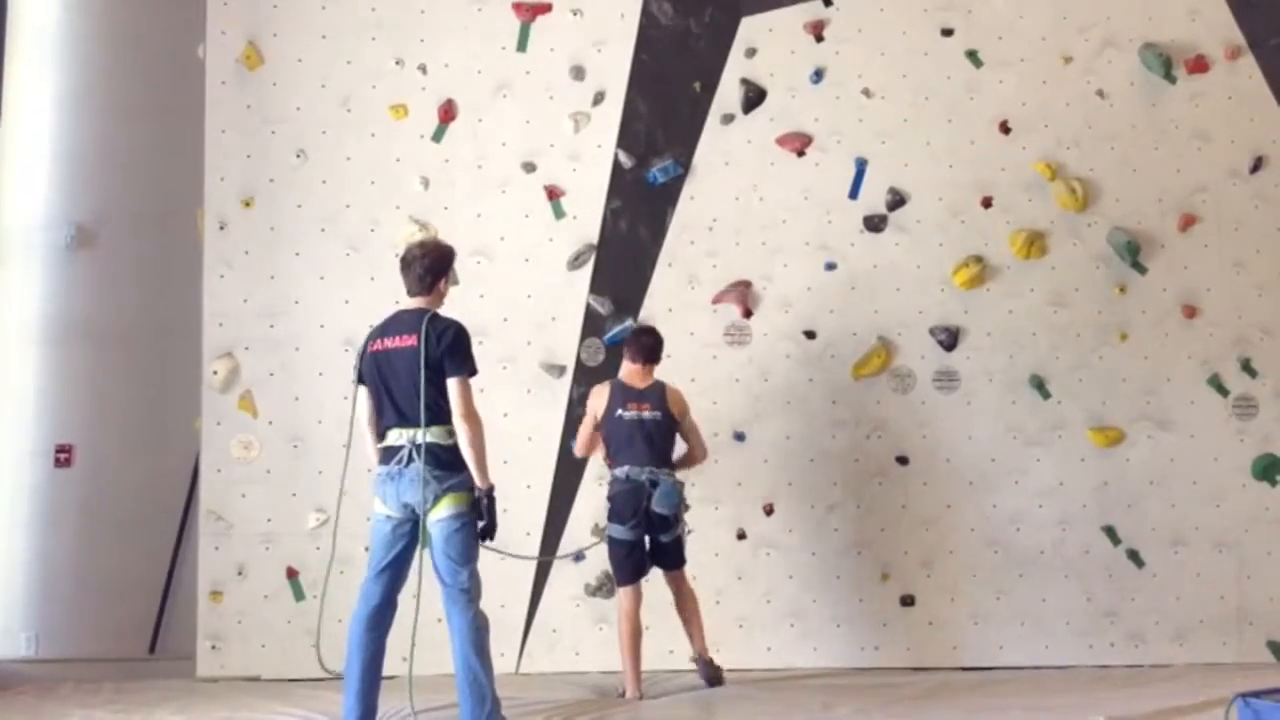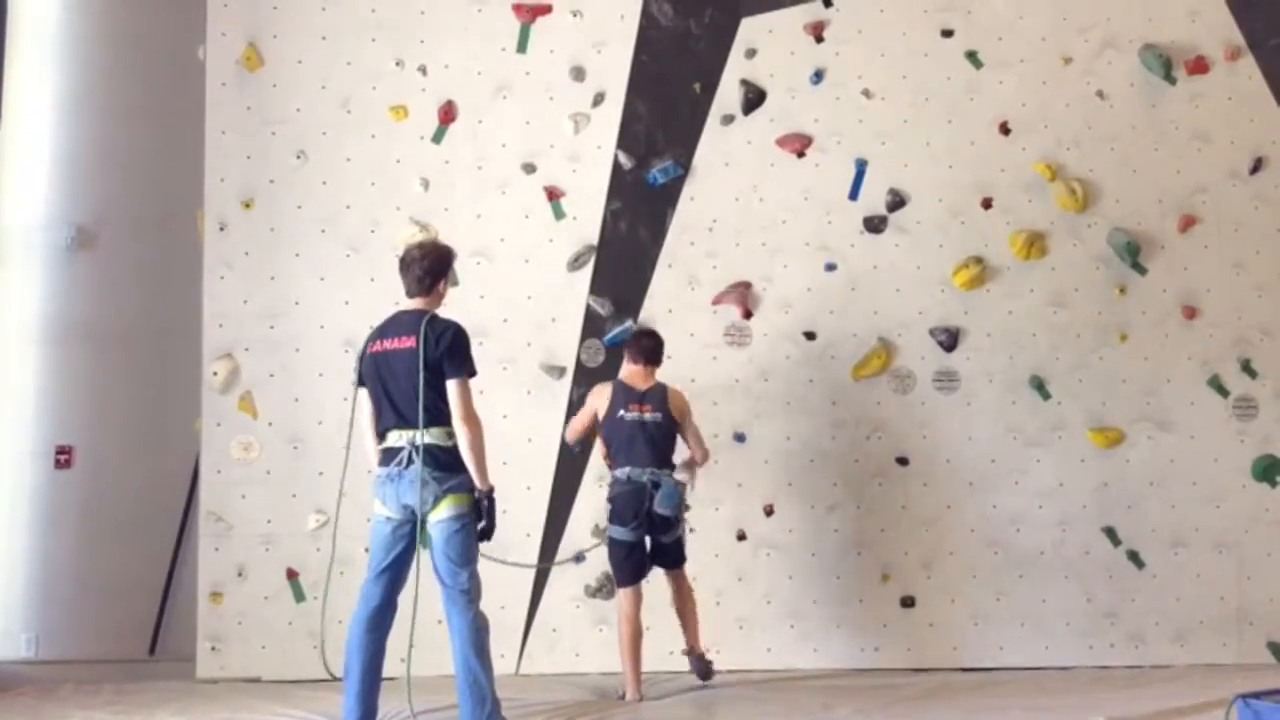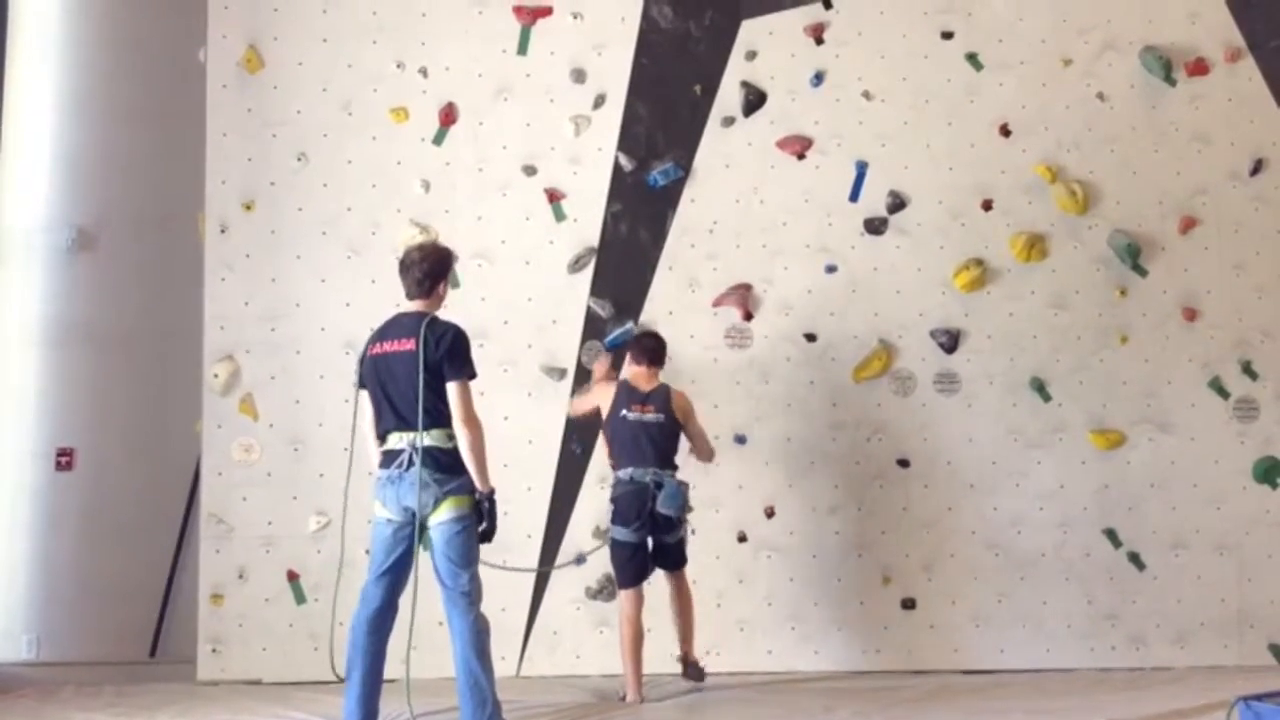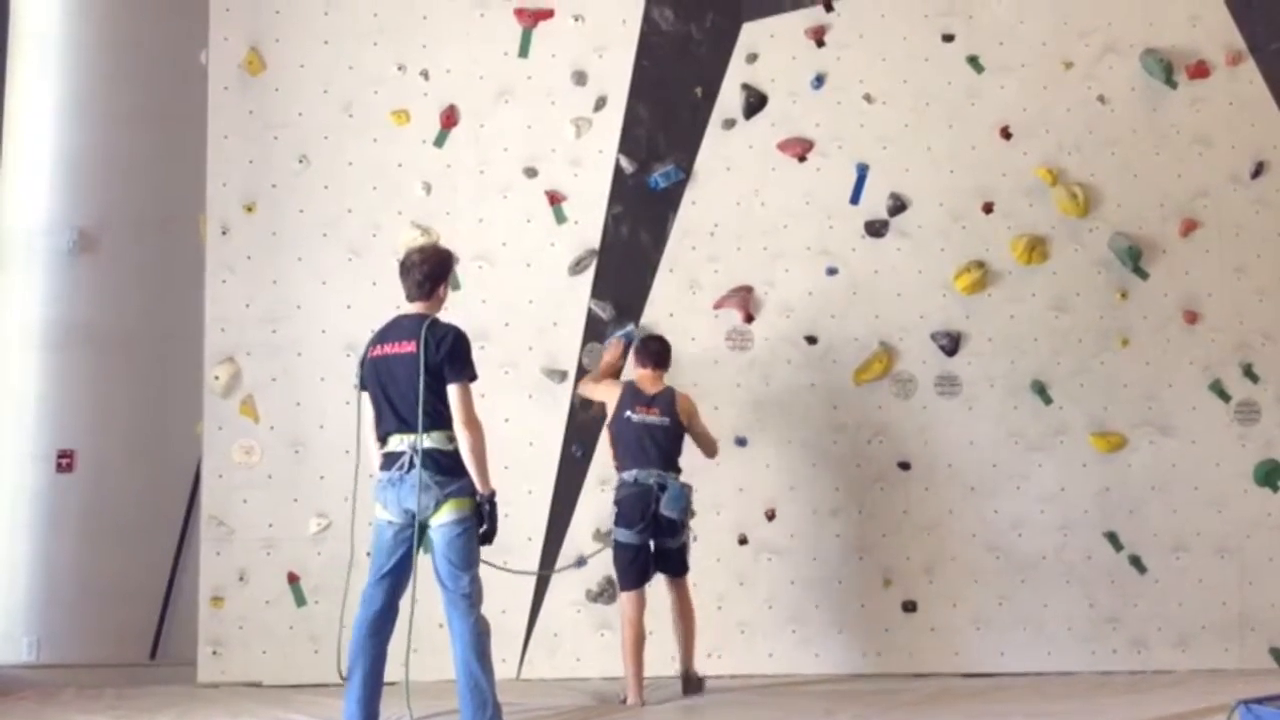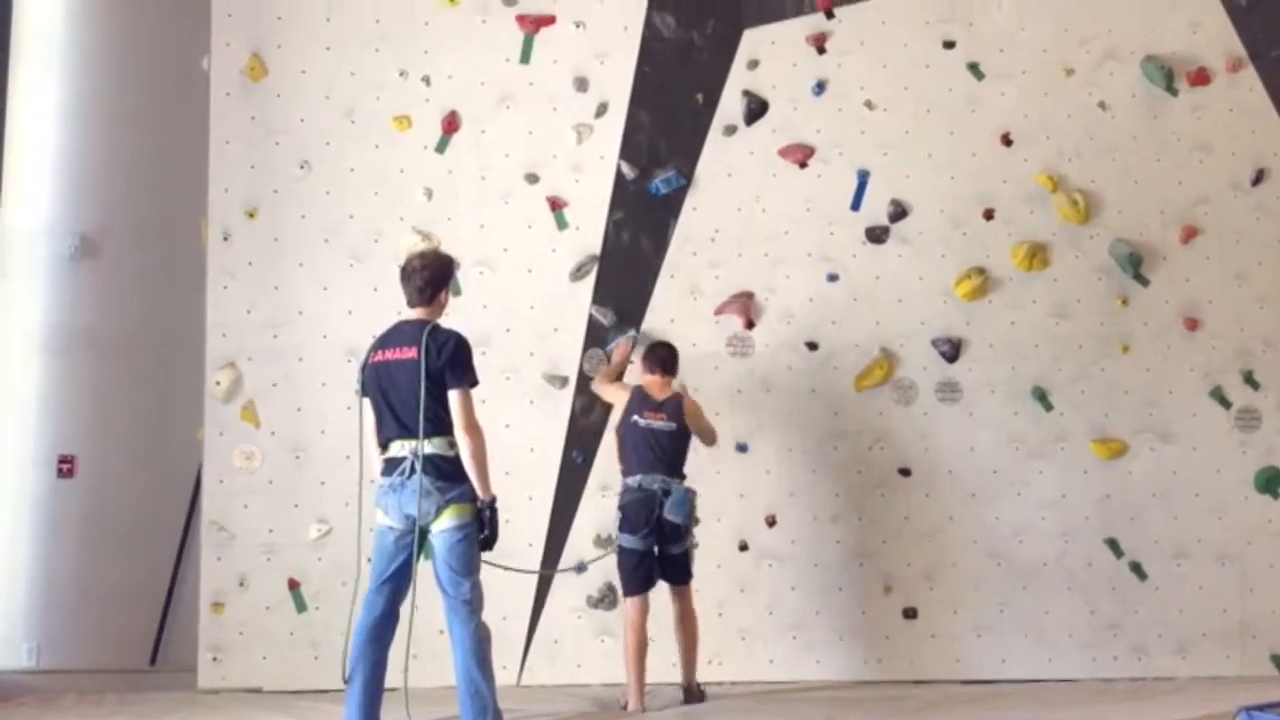
dt=0.1s
person 1, frame 1
left shoulder: (375, 338)
right shoulder: (447, 332)
left elbow: (368, 421)
right elbow: (463, 416)
right wrist: (484, 486)
left hip: (391, 475)
right hip: (442, 475)
left knee: (375, 595)
right knee: (460, 597)
person 1, frame 2
left shoulder: (375, 339)
right shoulder: (446, 333)
left elbow: (369, 424)
right elbow: (463, 418)
right wrist: (484, 487)
left hip: (390, 476)
right hip: (441, 476)
left knee: (375, 596)
right knee: (460, 598)
person 1, frame 3
left shoulder: (375, 342)
right shoulder: (446, 336)
left elbow: (370, 426)
right elbow: (464, 421)
right wrist: (485, 489)
left hip: (391, 479)
right hip: (442, 478)
left knee: (376, 598)
right knee: (461, 600)
person 1, frame 4
left shoulder: (377, 343)
right shoulder: (447, 338)
left elbow: (371, 427)
right elbow: (465, 423)
right wrist: (486, 491)
left hip: (392, 481)
right hip: (442, 479)
left knee: (377, 600)
right knee: (462, 602)
person 1, frame 5
left shoulder: (377, 350)
right shoulder: (448, 344)
left elbow: (373, 433)
right elbow: (465, 429)
right wrist: (487, 497)
left hip: (393, 487)
right hip: (443, 485)
left knee: (378, 606)
right knee: (462, 608)
person 2, frame 1
left shoulder: (602, 393)
right shoulder: (671, 396)
left elbow: (582, 450)
right elbow: (698, 452)
left hip: (624, 496)
right hip: (664, 495)
left knee: (628, 596)
right knee: (678, 579)
left ankle: (632, 688)
right ankle: (703, 658)
person 2, frame 2
left shoulder: (605, 393)
right shoulder: (673, 398)
left elbow: (572, 435)
right elbow: (701, 454)
right wrist: (690, 465)
left hip: (625, 497)
right hip: (665, 496)
left knee: (628, 598)
right knee: (677, 575)
left ankle: (632, 691)
right ankle: (696, 655)
person 2, frame 3
left shoulder: (609, 391)
right shoulder: (676, 399)
left elbow: (574, 407)
right elbow: (707, 454)
left wrist: (598, 378)
right wrist: (691, 446)
left hip: (628, 498)
right hip: (667, 497)
left knee: (630, 599)
right knee: (677, 577)
left ankle: (633, 693)
right ankle: (689, 659)
person 2, frame 4
left shoulder: (617, 392)
right shoulder: (681, 401)
left elbow: (584, 385)
right elbow: (710, 449)
left wrist: (608, 362)
left hip: (632, 500)
right hip: (671, 502)
left knee: (632, 603)
right knee: (679, 587)
left ankle: (634, 697)
right ankle: (688, 674)
person 2, frame 5
left shoulder: (625, 396)
right shoulder: (687, 406)
left elbow: (598, 382)
right elbow: (710, 439)
left wrist: (618, 359)
left hip: (637, 506)
right hip: (675, 507)
left knee: (635, 609)
right knee: (682, 597)
left ankle: (635, 702)
right ankle: (690, 684)
